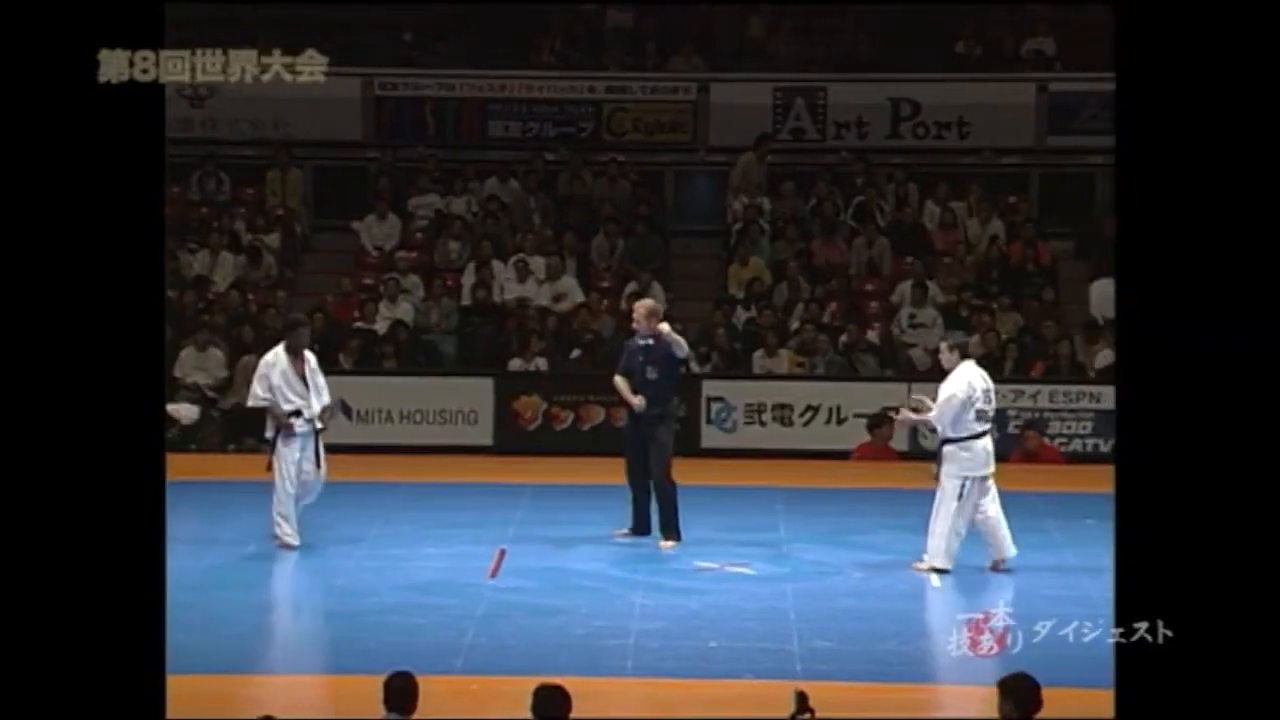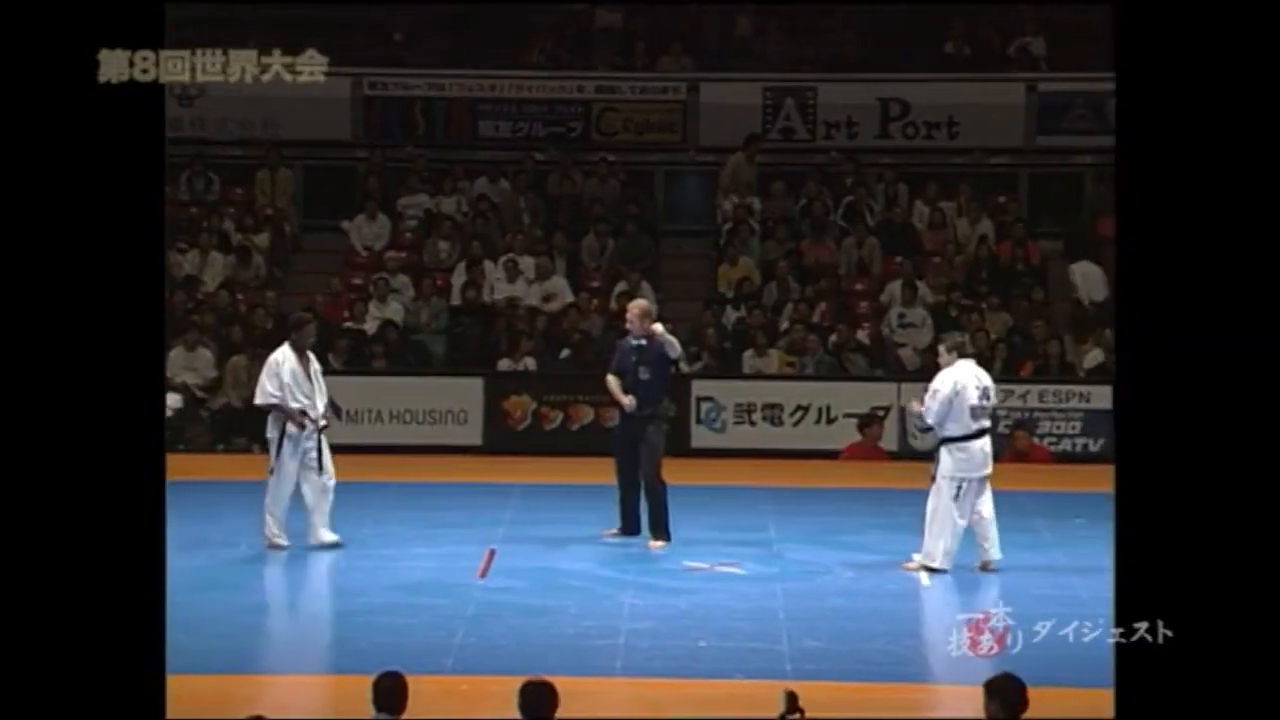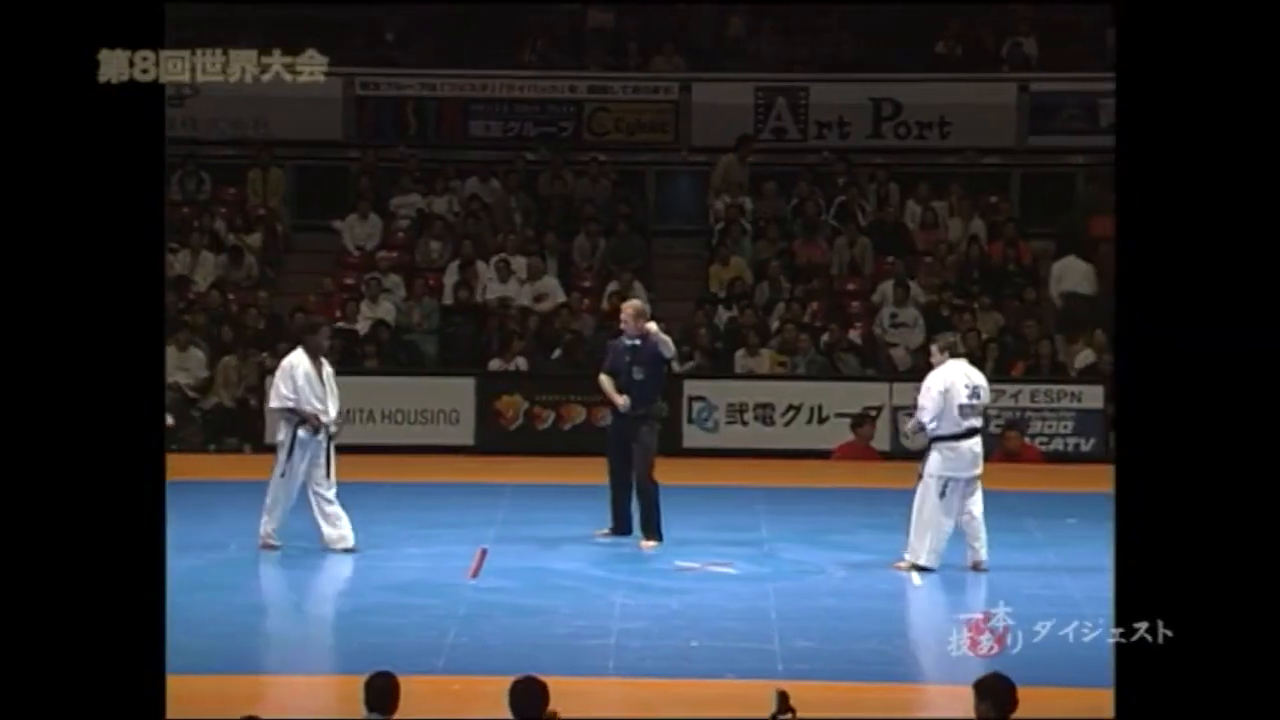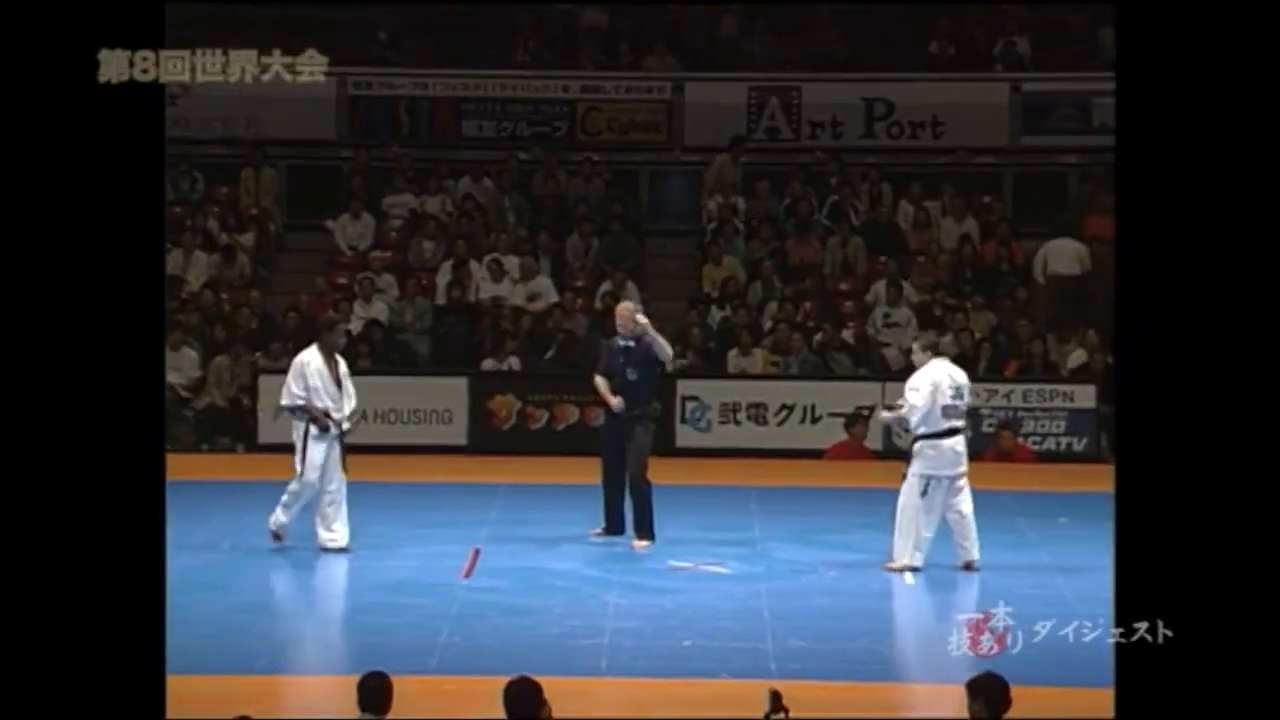
dt=0.2s
person 1, frame 1
left shoulder: (667, 346)
right shoulder: (632, 346)
left elbow: (683, 351)
right elbow: (619, 377)
left wrist: (670, 334)
right wrist: (631, 399)
left hip: (661, 419)
right hip: (637, 417)
left knee: (660, 476)
right knee: (636, 474)
left ankle: (670, 533)
right ankle: (640, 525)
person 1, frame 2
left shoulder: (660, 346)
right shoulder: (625, 346)
left elbow: (676, 352)
right elbow: (611, 376)
left wrist: (663, 335)
right wrist: (622, 398)
left hip: (652, 419)
right hip: (628, 417)
left knee: (651, 476)
right knee: (626, 474)
left ankle: (660, 534)
right ankle: (629, 526)
person 1, frame 3
left shoulder: (654, 345)
right shoulder: (618, 345)
left elbow: (670, 351)
right elbow: (604, 375)
left wrist: (657, 333)
right wrist: (615, 397)
left hip: (645, 419)
right hip: (621, 417)
left knee: (643, 475)
right knee: (618, 474)
left ankle: (652, 534)
right ankle: (620, 525)
person 1, frame 4
left shoulder: (647, 345)
right shoulder: (612, 346)
left elbow: (668, 356)
right elbow: (600, 376)
left wrist: (649, 331)
right wrist: (610, 398)
left hip: (640, 419)
right hip: (615, 417)
left knee: (636, 474)
right knee: (611, 473)
left ankle: (644, 533)
right ankle: (613, 525)
person 2, frame 1
left shoulder: (959, 379)
right shoulder: (981, 375)
left elbow: (943, 418)
left wrist: (915, 418)
right wrist: (932, 406)
left hip: (962, 451)
right hip: (981, 446)
left knee: (949, 508)
right knee: (987, 506)
left ankle: (937, 559)
right ankle: (1001, 556)
person 2, frame 2
left shoulder: (949, 376)
right shoulder: (983, 375)
left elbow: (931, 413)
left wrist: (918, 411)
right wrist: (925, 410)
left hip: (958, 450)
right hip: (981, 446)
left knee: (945, 507)
right knee: (981, 506)
left ankle: (932, 559)
right ankle: (988, 558)
person 2, frame 3
left shoulder: (939, 376)
right shoulder: (978, 376)
left elbow: (925, 415)
left wrist: (913, 426)
left hip: (947, 450)
right hip: (972, 446)
left knee: (931, 505)
right knee: (971, 506)
left ankle: (920, 557)
right ankle: (978, 558)
person 2, frame 4
left shoulder: (923, 376)
right shoulder: (960, 374)
left elbow: (914, 414)
left wrist: (892, 417)
left hip: (931, 448)
right hip: (955, 445)
left knee: (915, 504)
right knee: (960, 504)
left ankle: (907, 557)
right ankle: (970, 556)
person 3, frame 1
left shoulder: (310, 358)
right shoulder: (271, 361)
left elbow: (321, 389)
right elbow: (260, 398)
left wrist: (325, 412)
right wrist: (280, 418)
left hip: (310, 426)
right hip: (285, 429)
left knee: (314, 478)
right knee: (285, 483)
left ankle: (285, 516)
right ankle: (286, 535)
person 3, frame 2
left shoulder: (311, 359)
right shoulder: (278, 359)
right elbow: (268, 397)
left wrist: (324, 411)
right wrist: (293, 414)
left hip: (312, 428)
right hip: (287, 429)
left knee: (323, 479)
right knee: (282, 484)
left ankle: (322, 533)
right ankle: (275, 535)
person 3, frame 3
left shoulder: (323, 365)
right shoulder: (291, 363)
right elbow: (281, 401)
left wrist: (333, 417)
right wrist: (307, 417)
left hip: (321, 433)
right hip: (298, 433)
left knee: (325, 487)
right knee: (285, 484)
left ankle: (340, 537)
right ankle: (267, 534)
person 3, frame 4
left shoulder: (340, 362)
right shoulder: (305, 360)
left elbow: (347, 395)
right elbow: (294, 397)
left wrist: (349, 416)
right wrist: (316, 416)
left hip: (335, 429)
right hip: (312, 429)
left knee: (334, 485)
right knee: (307, 480)
left ankle: (333, 537)
right ankle: (278, 522)
